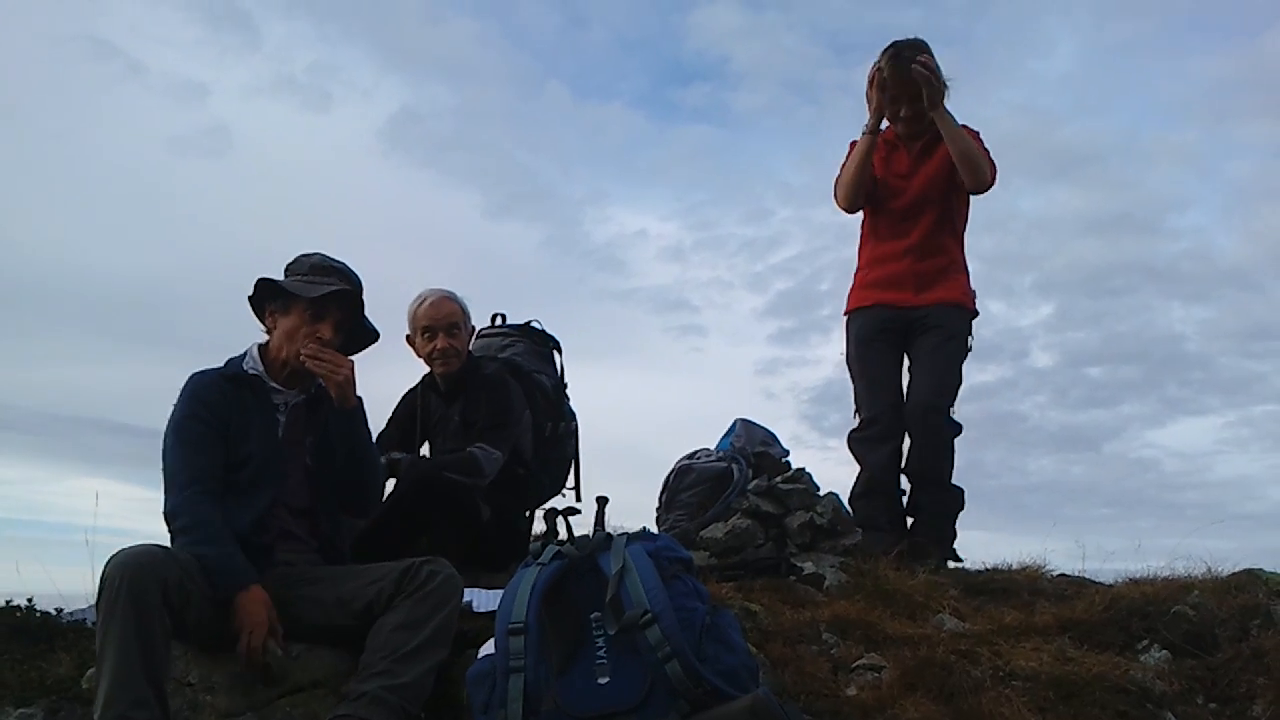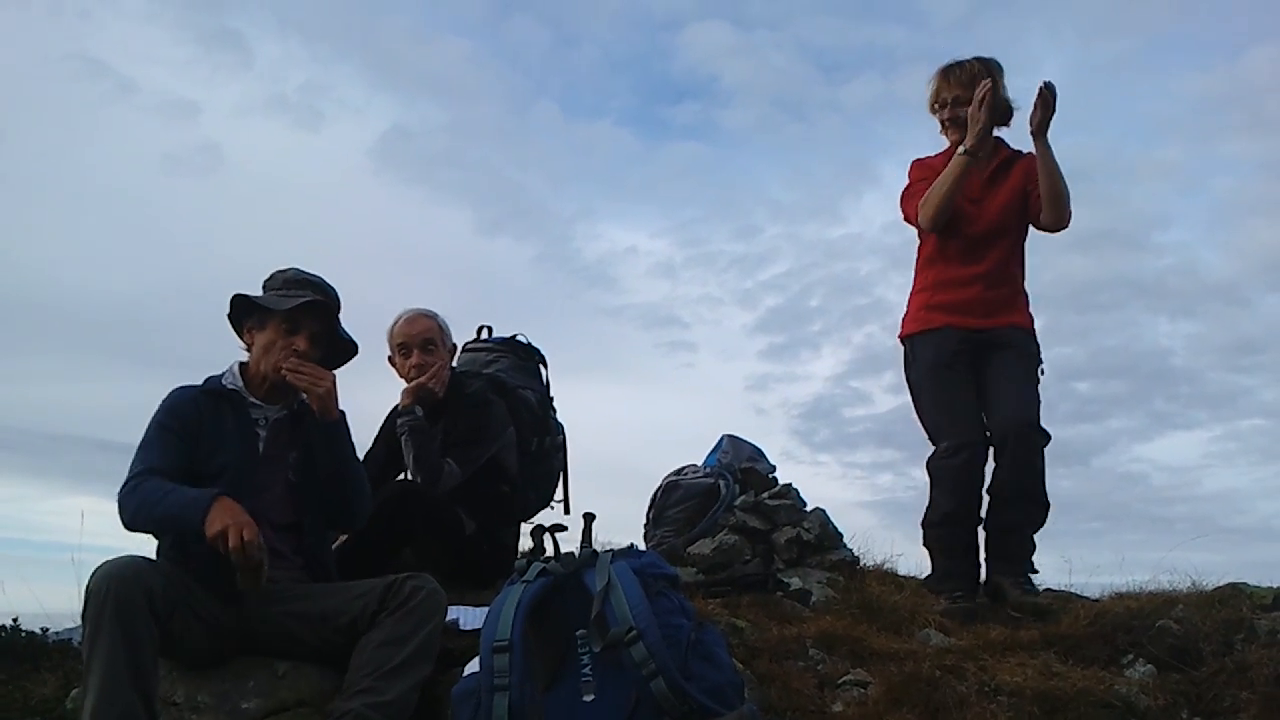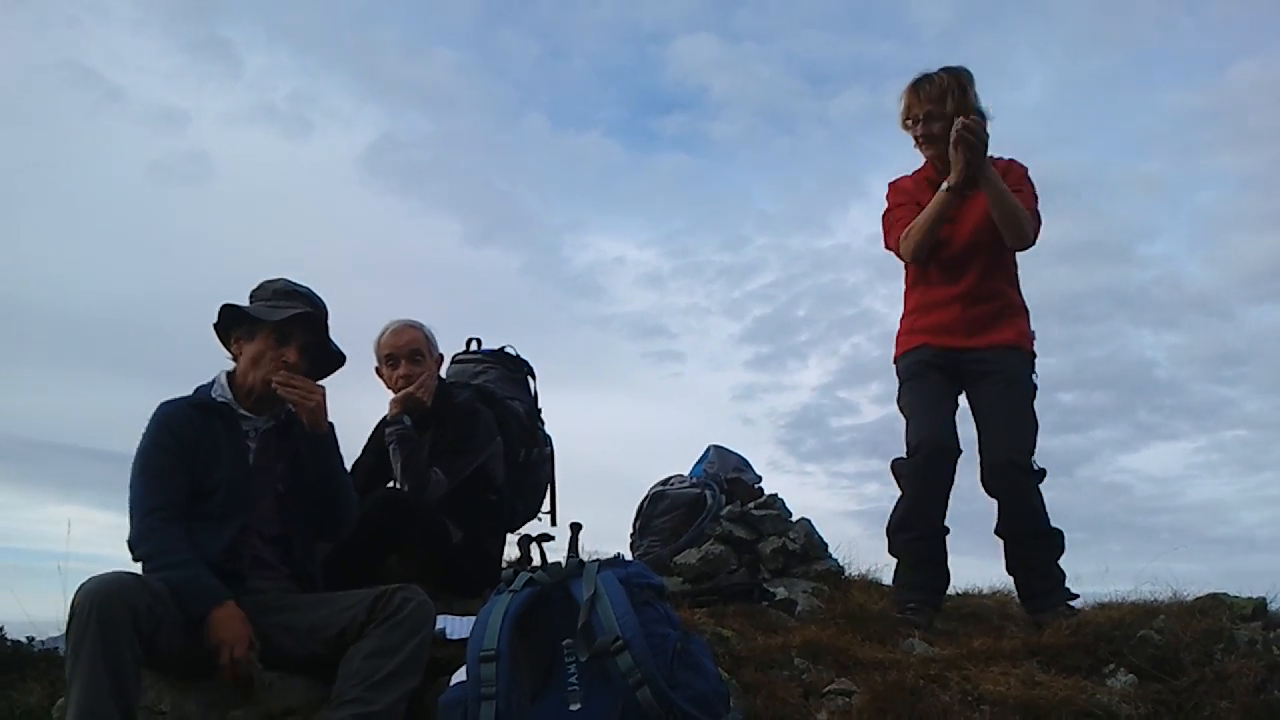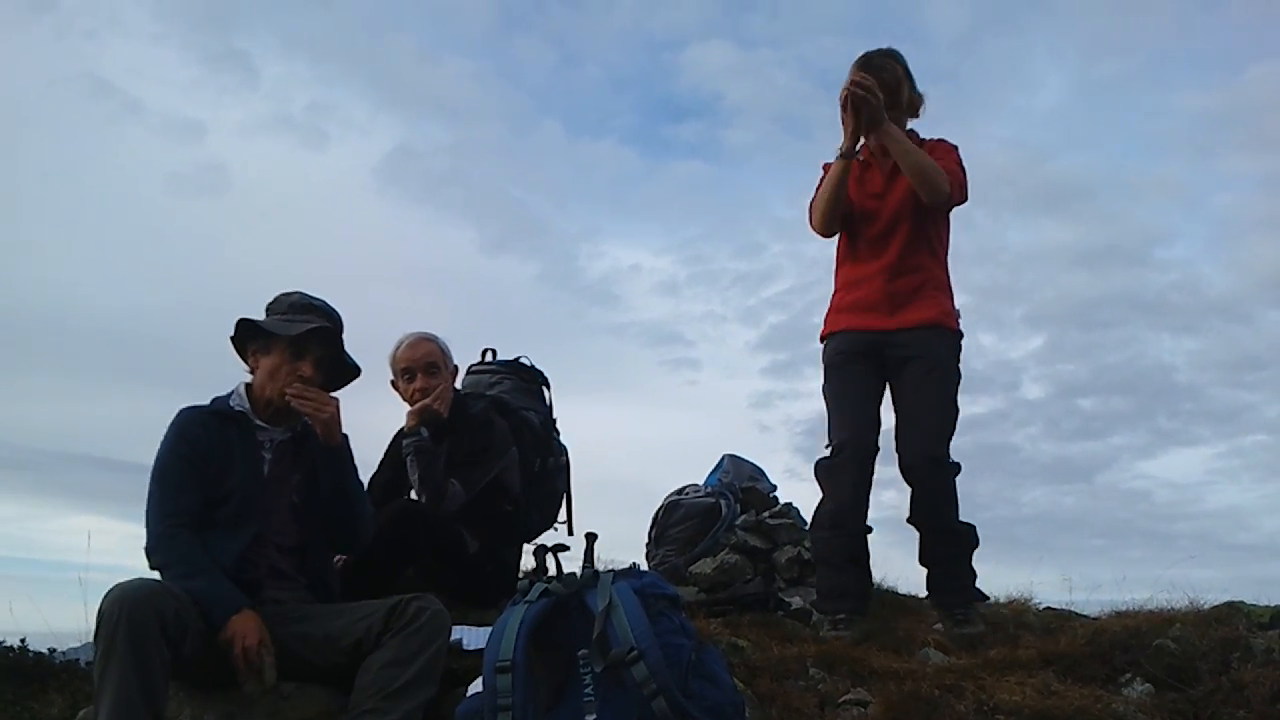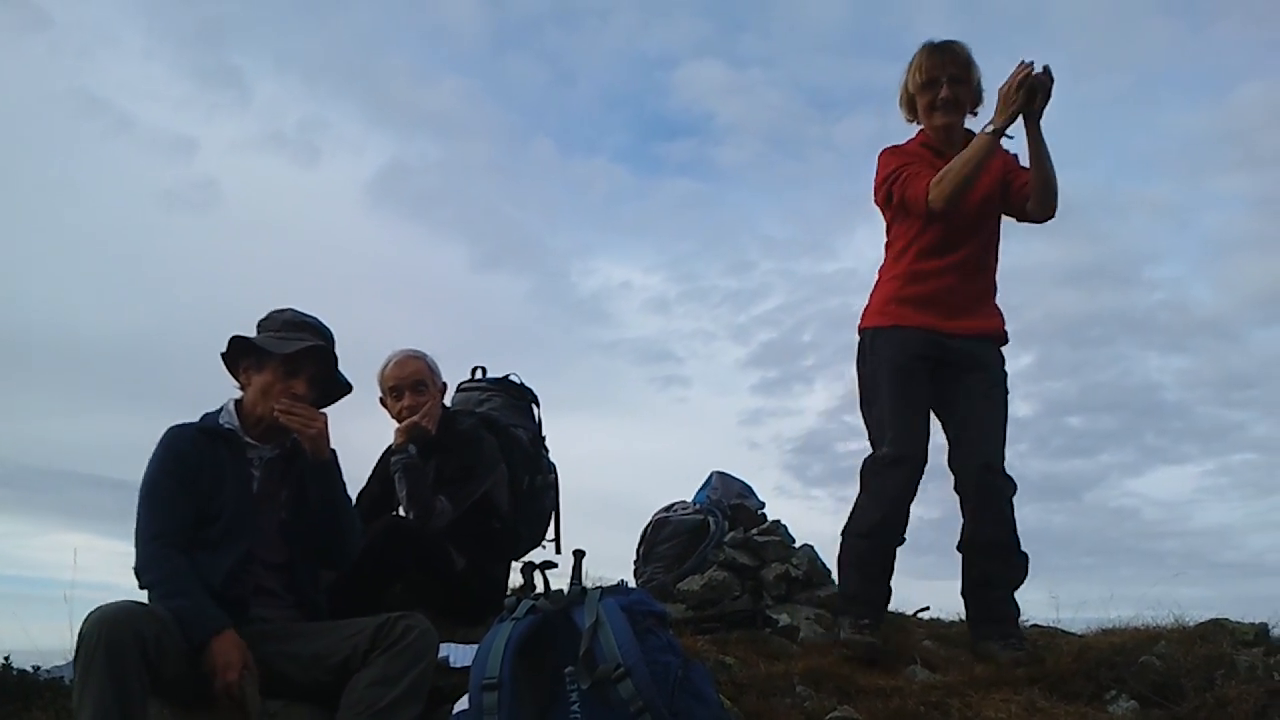
dt=1s
person 1, frame 1
left shoulder: (957, 140)
right shoulder: (867, 150)
left elbow: (980, 180)
right elbow: (847, 200)
left wrist: (937, 112)
right wrist: (873, 124)
left hip: (942, 304)
right hip: (875, 305)
left knee: (929, 411)
right knee: (879, 422)
left ankle: (931, 546)
right ankle: (884, 549)
person 1, frame 2
left shoulder: (1023, 168)
right shoulder: (927, 170)
left elbow: (1056, 219)
right elbow: (930, 219)
left wrist: (1041, 139)
right wrist: (971, 145)
left hip: (1006, 330)
right hip: (936, 330)
left knee: (1020, 430)
right knee: (960, 447)
left ankle: (1010, 567)
right ankle: (954, 581)
person 1, frame 3
left shoulder: (1007, 176)
right shoulder: (906, 191)
left elbow: (1023, 235)
right elbow: (909, 248)
left wrist: (981, 166)
right wrist: (951, 181)
left hip: (1000, 345)
right hip: (926, 347)
left knee: (1010, 463)
right knee: (928, 452)
left ankle: (1042, 591)
right ankle: (918, 591)
person 1, frame 4
left shoulder: (932, 156)
right shoulder: (843, 171)
left elbow: (943, 192)
right elbow: (823, 222)
left wrist: (889, 131)
right wrist: (851, 143)
left hip: (926, 330)
right hip: (852, 332)
left knee: (926, 456)
right knee: (849, 455)
left ankle: (954, 593)
right ankle: (843, 603)
person 1, frame 5
left shoulder: (996, 163)
right shoulder: (898, 160)
left elbow: (1041, 206)
right elbow: (940, 196)
left wrist: (1031, 124)
right wrist: (998, 124)
left hip: (973, 337)
right hip: (897, 330)
left knee: (984, 471)
right knee: (896, 459)
left ankle: (993, 621)
right ankle: (862, 608)
person 2, frame 1
left shoulder: (332, 407)
right shoulder: (210, 391)
left elbow: (363, 503)
right elbow: (187, 502)
left wrist: (348, 406)
right wrist: (243, 586)
left hip: (311, 585)
right hip: (220, 585)
left knee: (435, 579)
right knee: (137, 569)
person 2, frame 2
left shoulder: (316, 422)
right shoulder: (191, 407)
left elbow: (351, 518)
right elbow: (139, 497)
left wrist: (330, 420)
right wrist: (210, 505)
left hip: (294, 599)
right hip: (202, 591)
left knee: (419, 594)
right knee: (122, 579)
person 2, frame 3
left shoulder: (303, 434)
right shoulder: (180, 419)
left elbow: (338, 530)
right elbow: (153, 531)
left wrist: (319, 433)
right wrist: (216, 607)
left hip: (283, 610)
right hip: (192, 609)
left knee: (407, 605)
right knee: (108, 597)
person 2, frame 4
left shoulder: (318, 445)
right shoulder: (198, 428)
left elbow: (353, 541)
right elbow: (169, 539)
left wrist: (333, 444)
right wrist: (232, 612)
left hip: (300, 620)
right hip: (210, 615)
left knee: (423, 615)
right knee: (135, 602)
person 2, frame 5
left shoulder: (308, 462)
right shoulder: (187, 445)
left elbow: (340, 558)
right elbow: (157, 557)
left wrist: (322, 459)
right wrist: (215, 634)
left hip: (287, 638)
right hip: (198, 635)
left knee: (411, 633)
right knee: (115, 625)
person 3, frame 1
left shoulder: (497, 386)
right shoulder: (421, 396)
left elbow: (479, 469)
left wrist: (390, 460)
left hip: (497, 533)
right hip: (446, 527)
left knee: (423, 481)
person 3, frame 2
left shoulder: (481, 405)
right shoulder: (406, 413)
left elbow: (432, 483)
left wrist: (411, 412)
left hip: (482, 552)
right hip: (432, 543)
left knee: (404, 496)
person 3, frame 3
left shoulder: (468, 414)
right shoulder: (395, 423)
left elbow: (421, 493)
right elbow: (353, 495)
left wrist: (400, 422)
left hip: (469, 560)
right hip: (419, 552)
left knee: (390, 503)
person 3, frame 4
left shoulder: (483, 424)
right shoulder: (411, 435)
left elbow: (438, 504)
right elbow: (372, 508)
left wrist: (417, 435)
left hip: (485, 570)
right hip: (436, 563)
left knee: (406, 515)
person 3, frame 5
left shoulder: (472, 440)
right shoulder: (400, 451)
left elbow: (427, 521)
right elbow: (360, 522)
left wrist: (405, 452)
left hip: (473, 588)
right hip: (424, 580)
left knee: (395, 531)
